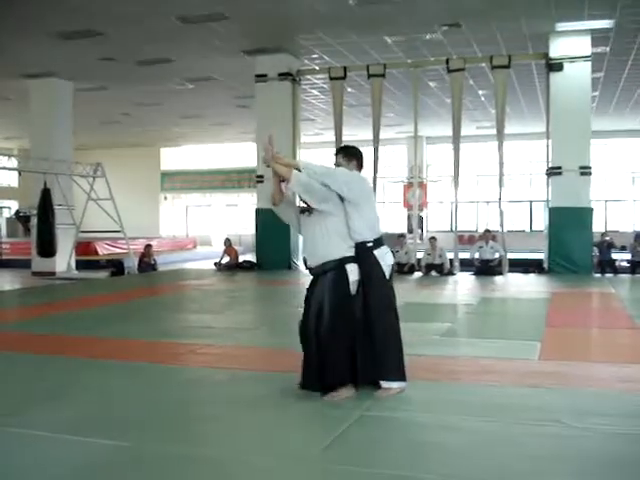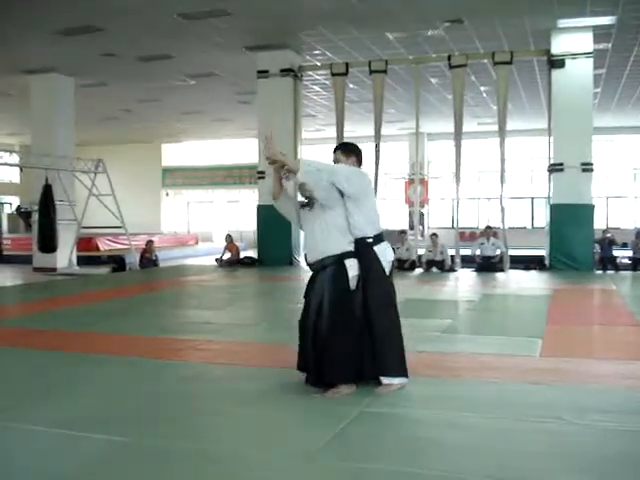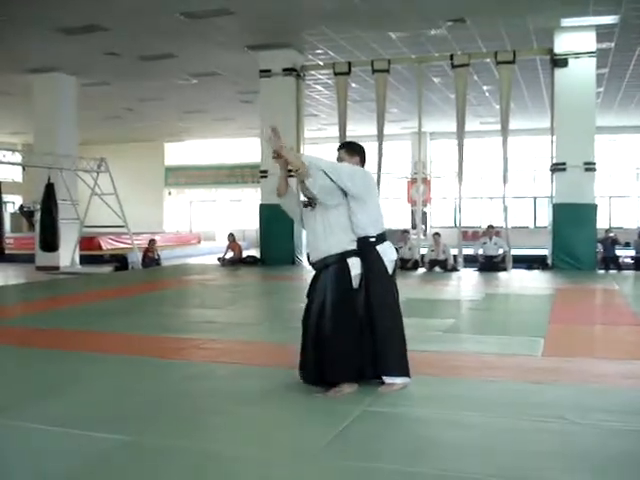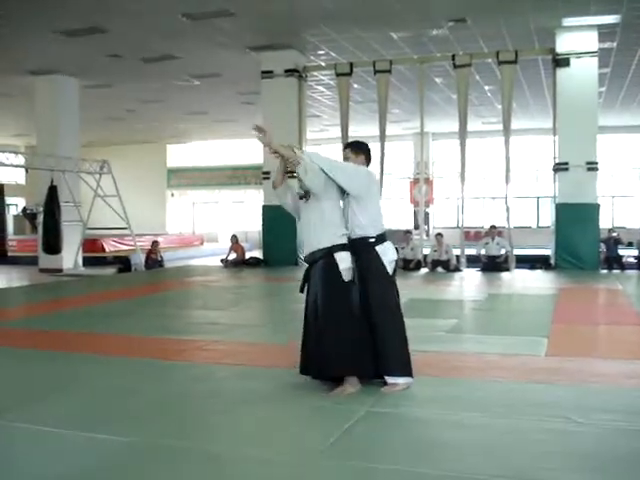
dt=0.4s
person 1, frame 1
left shoulder: (357, 182)
right shoulder: (346, 187)
left elbow: (321, 173)
left wrist: (286, 162)
left hip: (372, 258)
right hip: (358, 258)
left knee: (381, 317)
right knee: (360, 317)
left ankle: (394, 379)
person 1, frame 2
left shoulder: (356, 178)
right shoulder: (345, 184)
left elbow: (318, 169)
right elbow: (318, 176)
left wrist: (283, 160)
right wrist: (282, 162)
left hip: (371, 254)
right hip: (358, 253)
left knee: (382, 313)
right knee: (362, 313)
left ankle: (395, 374)
person 1, frame 3
left shoulder: (361, 177)
right shoulder: (349, 183)
left elbow: (324, 167)
left wrist: (285, 151)
left hip: (375, 254)
right hip: (360, 254)
left knee: (384, 313)
right knee: (364, 313)
left ankle: (397, 374)
right ankle: (372, 367)
person 1, frame 4
left shoulder: (363, 177)
right shoulder: (353, 181)
left elbow: (324, 163)
left wrist: (296, 155)
left hip: (374, 253)
right hip: (362, 253)
left knee: (385, 313)
right knee: (363, 312)
left ankle: (400, 375)
person 2, frame 1
left shoulder: (330, 201)
right shoulder: (302, 215)
left elbow: (300, 181)
right elbow: (280, 203)
left wrist: (276, 164)
right wrist: (276, 176)
left hip: (340, 274)
right hip: (322, 277)
left knee: (337, 328)
right knee: (313, 327)
left ankle: (346, 384)
right ankle: (324, 379)
person 2, frame 2
left shoulder: (330, 197)
right shoulder: (303, 210)
right elbow: (280, 198)
right wrist: (277, 171)
left hip: (340, 270)
right hip: (322, 272)
left knee: (338, 325)
right knee: (314, 324)
left ankle: (346, 380)
right ankle: (324, 375)
person 2, frame 3
left shoulder: (334, 197)
right shoulder: (305, 210)
left elbow: (310, 173)
right elbow: (284, 195)
right wrist: (283, 167)
left hip: (342, 267)
right hip: (324, 271)
left knee: (340, 324)
right knee: (316, 323)
left ankle: (348, 379)
right ankle: (325, 374)
person 2, frame 4
left shoulder: (326, 189)
right shoulder: (302, 201)
left elbow: (304, 163)
right elbow: (279, 187)
left wrist: (274, 146)
right wrist: (282, 163)
left hip: (333, 261)
right hip: (320, 264)
left knee: (338, 318)
right knee: (320, 318)
left ankle: (351, 377)
right ankle: (335, 371)
